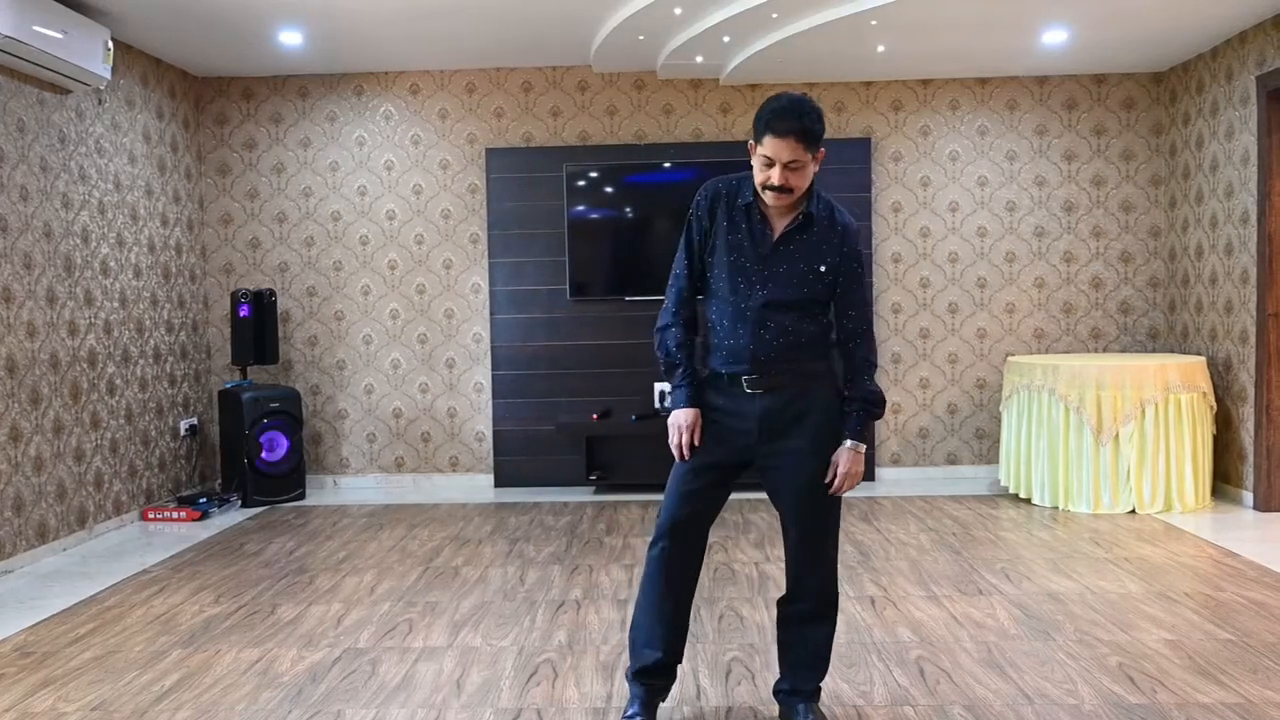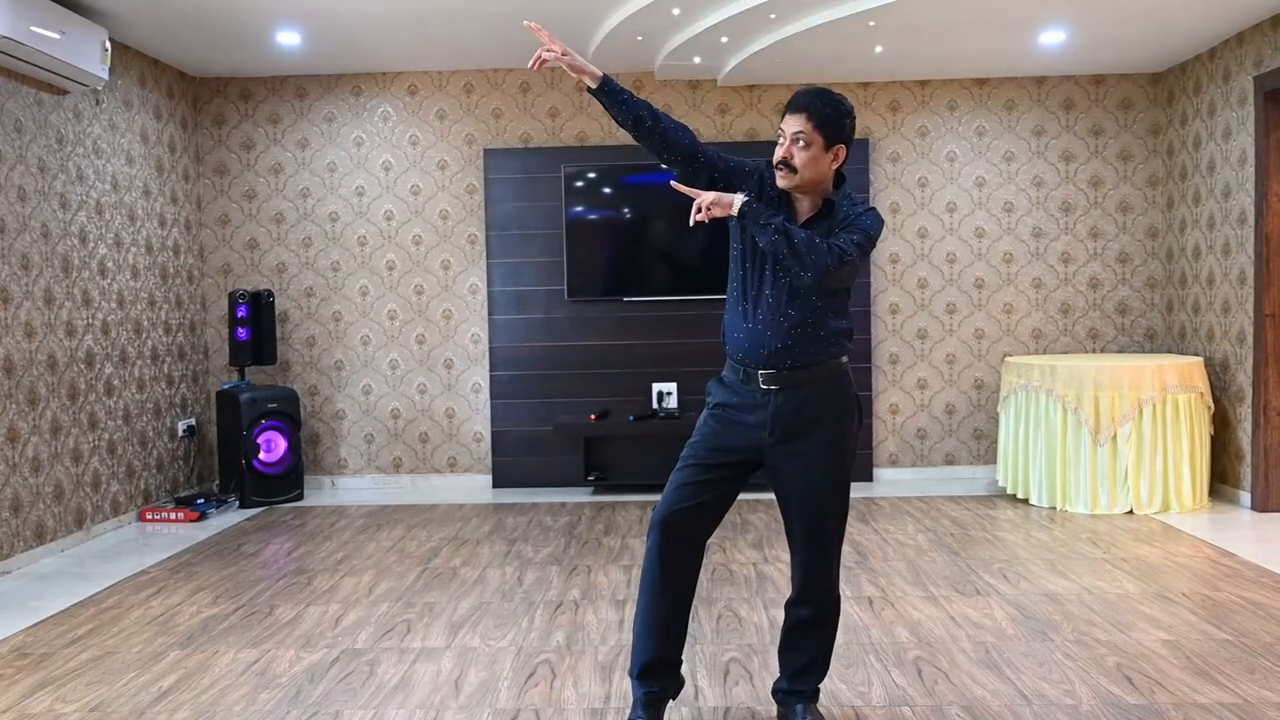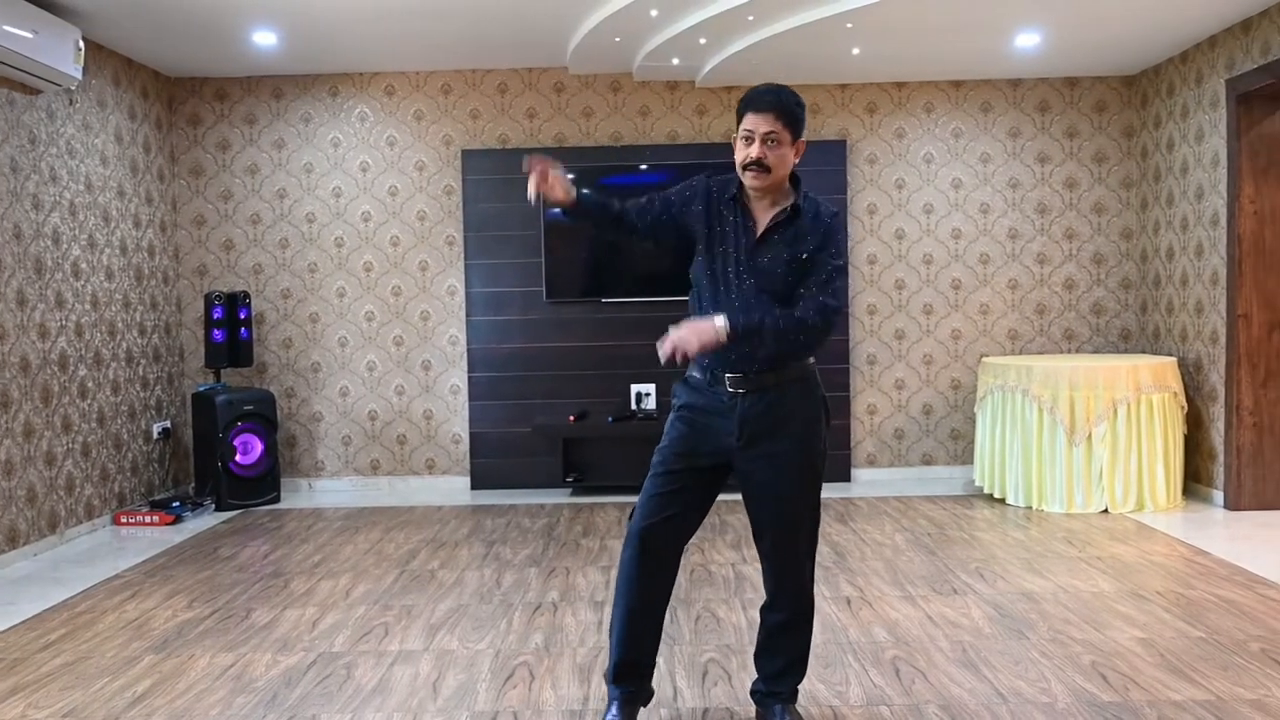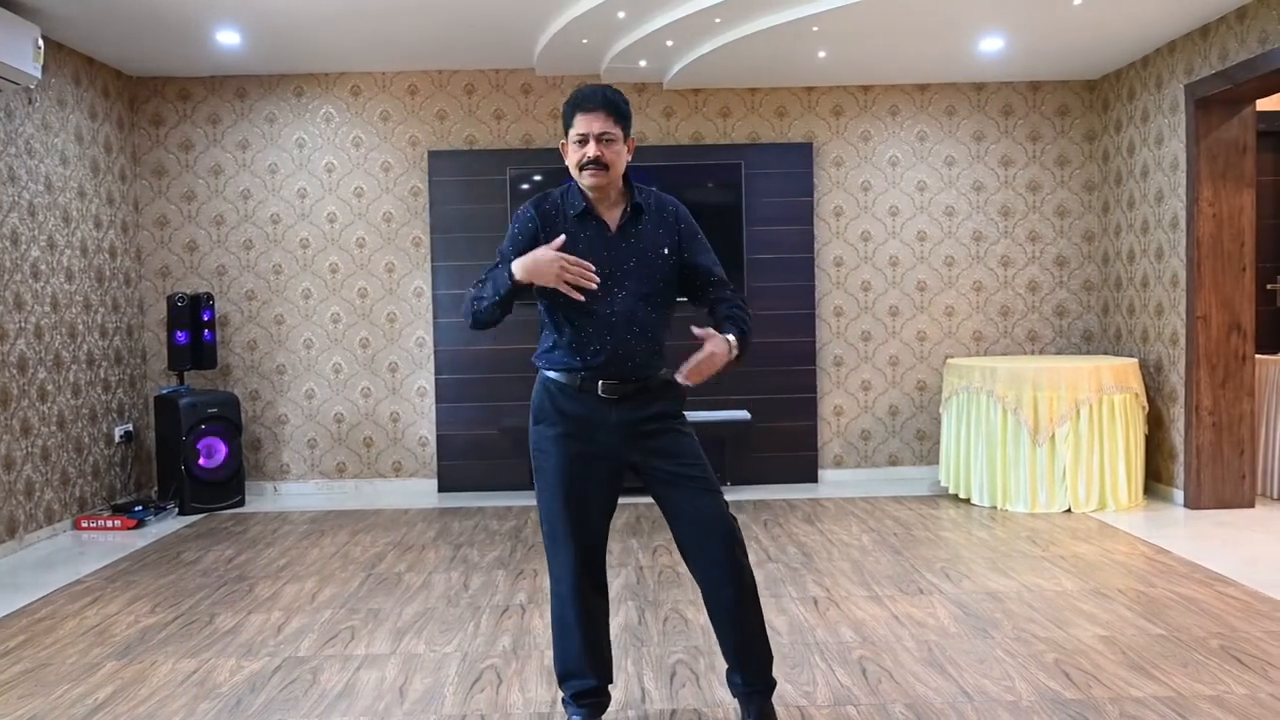
dt=1s
person 1, frame 1
left shoulder: (837, 231)
right shoulder: (714, 204)
left elbow: (856, 336)
right elbow: (679, 303)
left wrist: (855, 434)
right wrist: (683, 394)
left hip: (804, 403)
right hip: (721, 396)
left knee: (812, 552)
right knee: (675, 533)
person 1, frame 2
left shoulder: (859, 221)
right shoulder: (754, 184)
left elbow: (818, 264)
right elbow: (672, 142)
left wrist: (743, 210)
right wrist: (590, 76)
left hip: (815, 403)
right hip: (738, 394)
left knee: (816, 555)
right knee: (673, 525)
person 1, frame 3
left shoulder: (823, 226)
right shoulder: (706, 199)
left elbow: (815, 319)
right elbow: (627, 215)
left wrist: (723, 326)
right wrist: (570, 195)
left hip: (783, 407)
right hip: (704, 400)
left knee: (787, 559)
right knee: (649, 538)
person 1, frame 4
left shoulder: (665, 214)
right shoulder: (543, 216)
left elbow: (719, 291)
right elbow: (479, 313)
left wrist: (728, 339)
right wrist: (517, 270)
left hip: (652, 404)
right hip: (569, 409)
left knee: (716, 540)
right knee: (574, 559)
